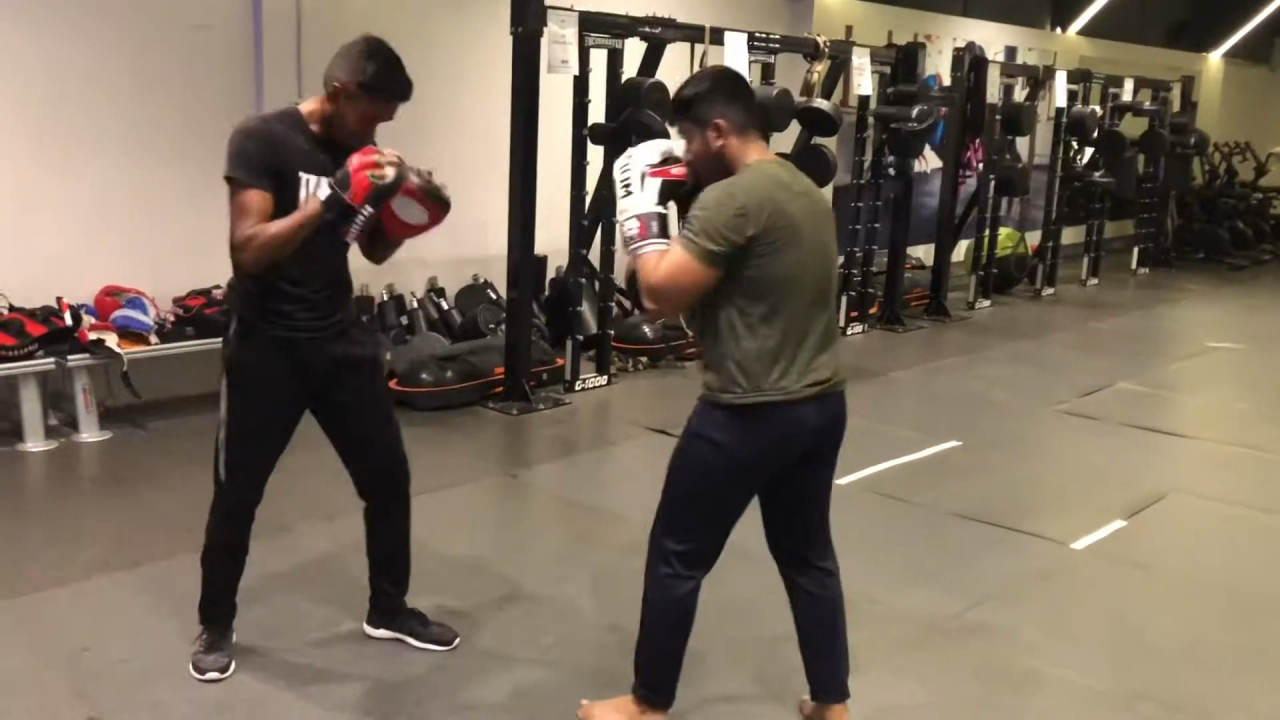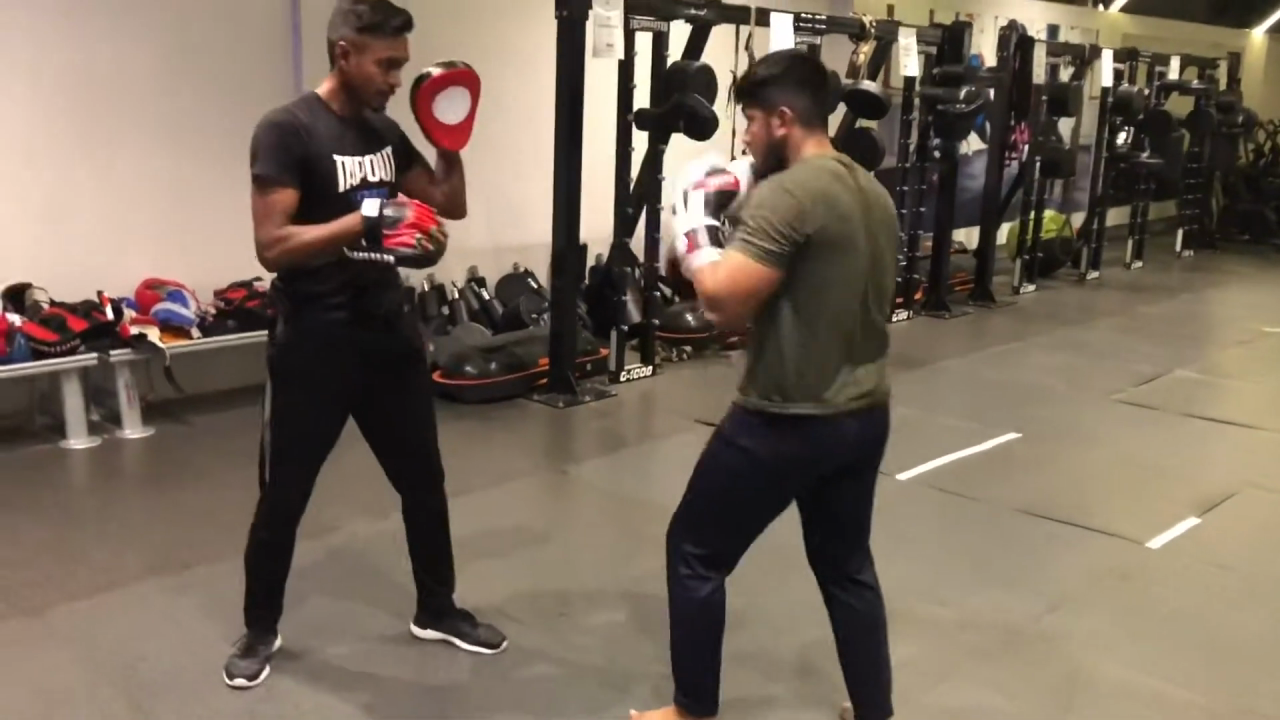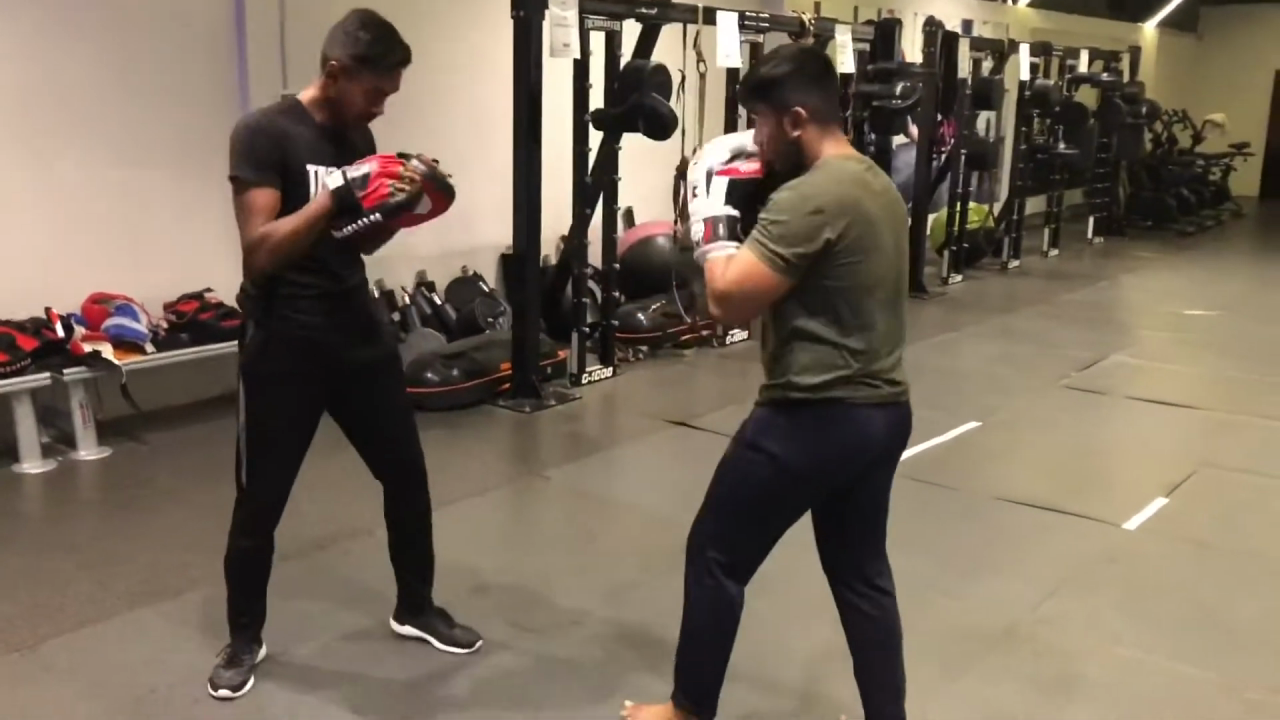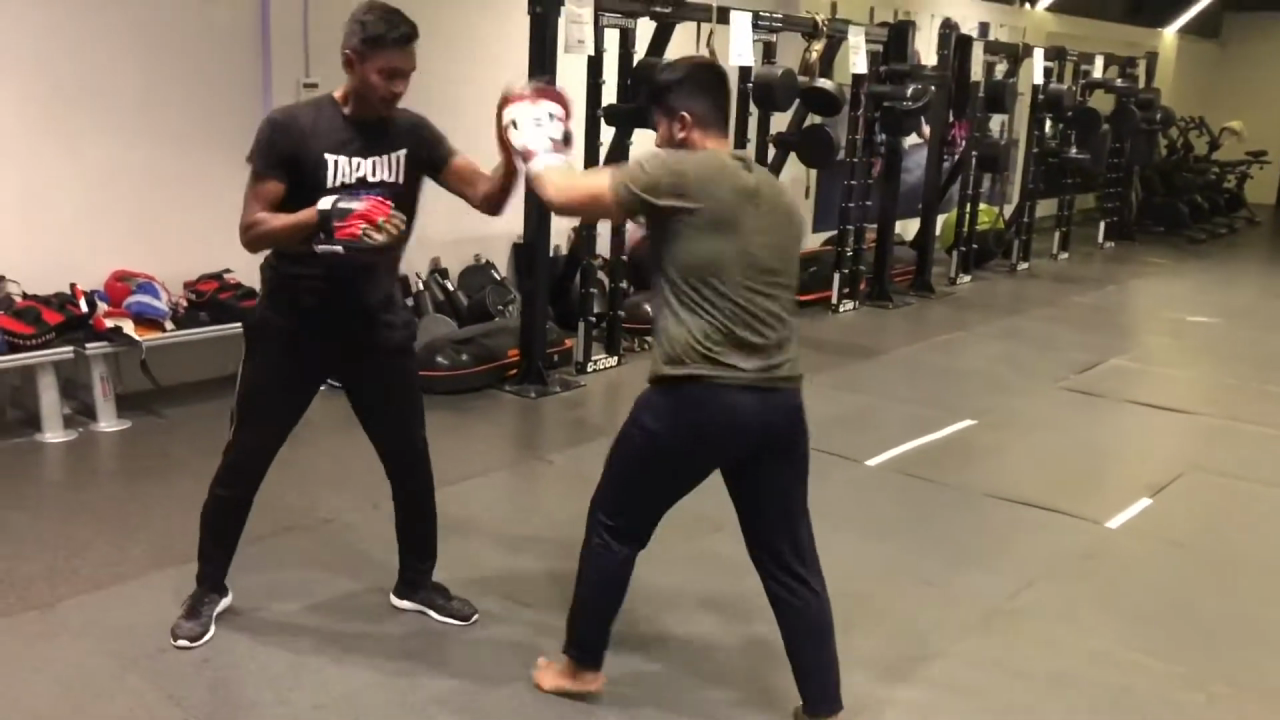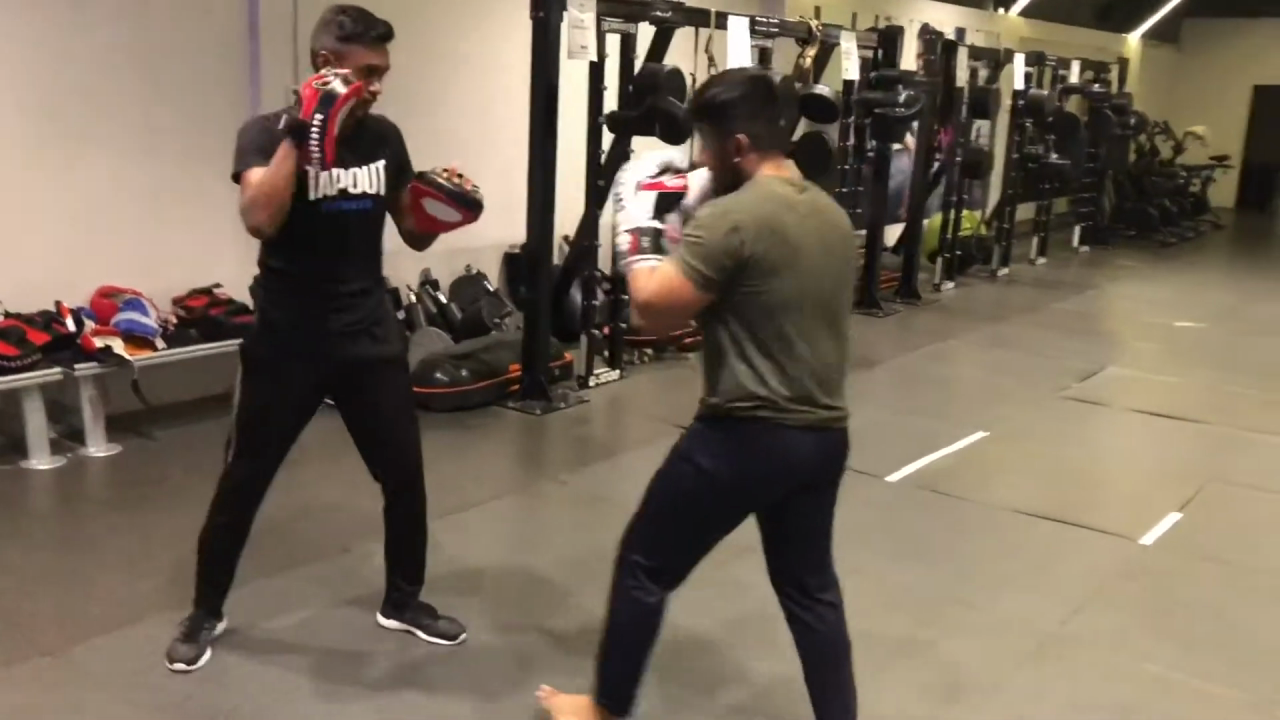
dt=1s
person 1, frame 1
left shoulder: (357, 149)
right shoulder: (260, 139)
left elbow: (374, 250)
right elbow: (248, 251)
left wrist: (410, 215)
right wrist: (334, 199)
left hip: (340, 337)
right hip: (266, 344)
left knee: (388, 476)
right knee: (237, 492)
left ankle: (388, 609)
right ankle: (216, 627)
person 1, frame 2
left shoulder: (382, 129)
right shoulder: (287, 130)
left elbow: (450, 205)
right elbow: (273, 247)
left wrist: (449, 139)
right wrist: (366, 218)
left hip: (389, 333)
right hip: (314, 343)
left knee: (423, 479)
right knee: (284, 495)
left ankle: (436, 609)
right ankle: (259, 630)
person 1, frame 3
left shoulder: (355, 135)
right shoulder: (263, 134)
right elbow: (261, 253)
left wrist: (400, 210)
right wrist: (343, 193)
left hip: (358, 333)
right hip: (283, 346)
left knee: (406, 473)
right knee: (260, 499)
left ankle: (416, 607)
right ankle: (244, 639)
person 1, frame 4
left shoulder: (411, 131)
right shoulder: (291, 127)
left elbow: (487, 199)
right elbow: (253, 231)
left wrist: (516, 152)
right wrist: (326, 214)
left hip: (376, 326)
right hip: (292, 324)
left knee: (410, 461)
right knee: (245, 460)
left ankle: (416, 583)
right ankle: (209, 589)
person 1, frame 5
left shoulder: (384, 137)
right shoulder: (267, 132)
left elbow: (413, 233)
right elbow: (262, 221)
right wrist: (299, 129)
left hip: (369, 336)
right hip: (288, 340)
left knee: (404, 474)
right knee: (243, 482)
left ankle: (402, 601)
right ankle: (205, 614)
person 2, frame 1
left shoulder: (733, 199)
right shoulder: (809, 193)
left elbow: (662, 294)
left wrist: (640, 209)
left hip: (747, 416)
right hip: (821, 405)
left knee: (676, 556)
right knee: (808, 555)
person 2, frame 2
left shoulder: (787, 194)
right shoulder: (873, 194)
left elbow: (723, 303)
left wrist: (693, 224)
right wrist: (749, 195)
left hip: (783, 424)
right hip: (863, 417)
left knee: (695, 554)
right knee: (847, 568)
person 2, frame 3
left shoulder: (808, 198)
right shoulder: (877, 186)
left elbow: (728, 296)
left wrist: (709, 205)
right wrist: (753, 164)
left hip: (811, 419)
right hip: (882, 414)
left knee: (716, 559)
right knee: (863, 574)
person 2, frame 4
left shoulder: (679, 174)
right shoulder: (779, 196)
left elbow: (564, 194)
left wrist: (535, 141)
left hip: (694, 400)
right hip: (778, 401)
left knee: (613, 528)
right knee: (789, 559)
left ankle: (581, 665)
person 2, frame 5
left shoulder: (732, 218)
right shoulder: (833, 216)
left elbow: (654, 309)
left wrist: (636, 223)
left hip: (743, 437)
right hip: (823, 436)
left knee: (645, 568)
right knee: (810, 589)
